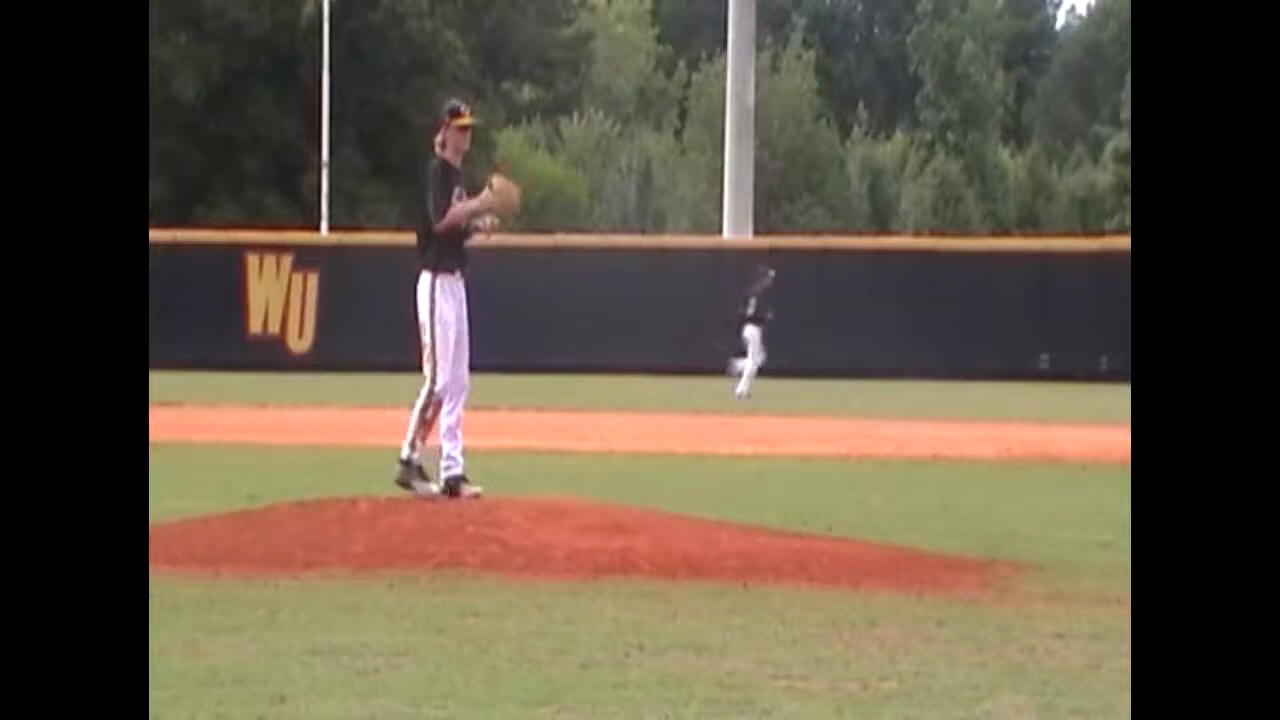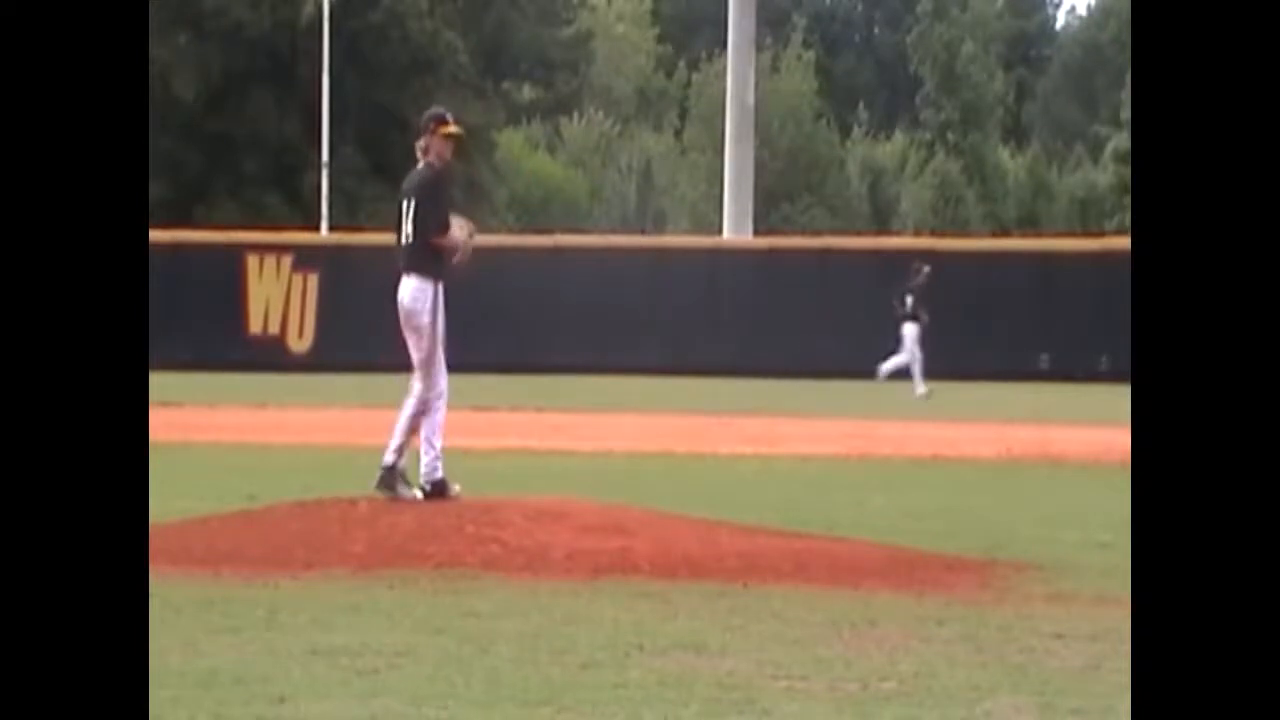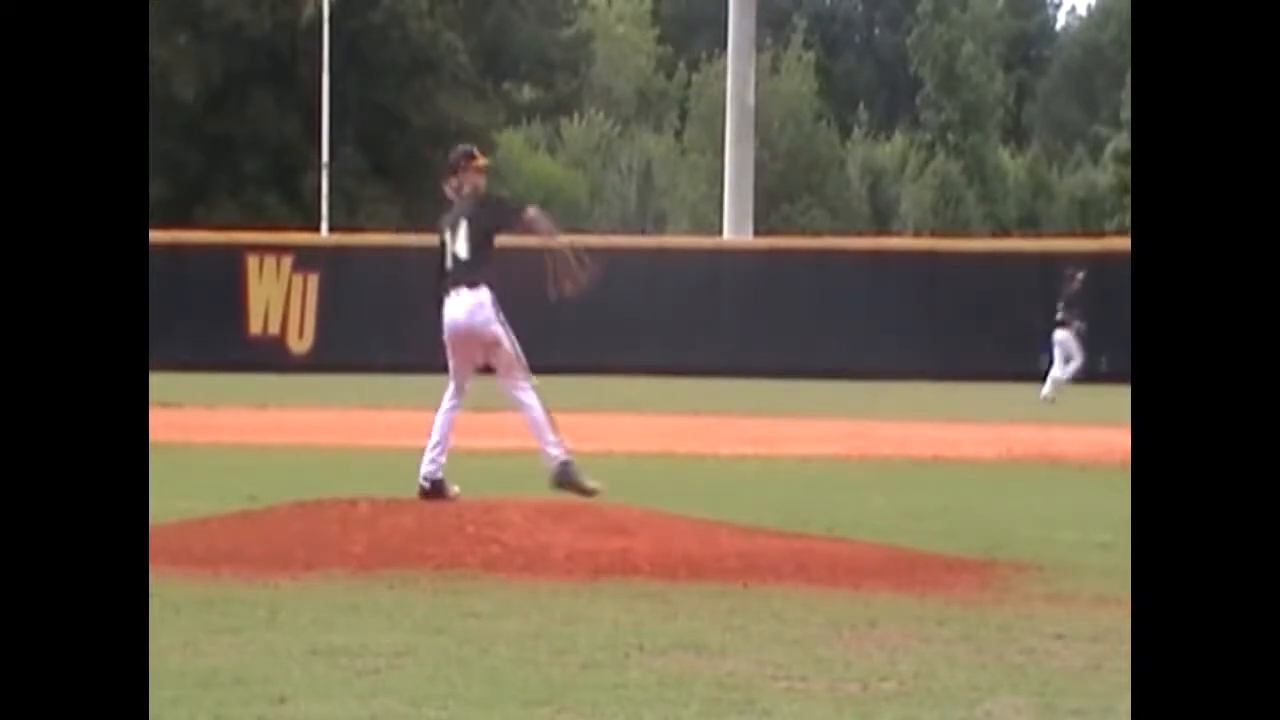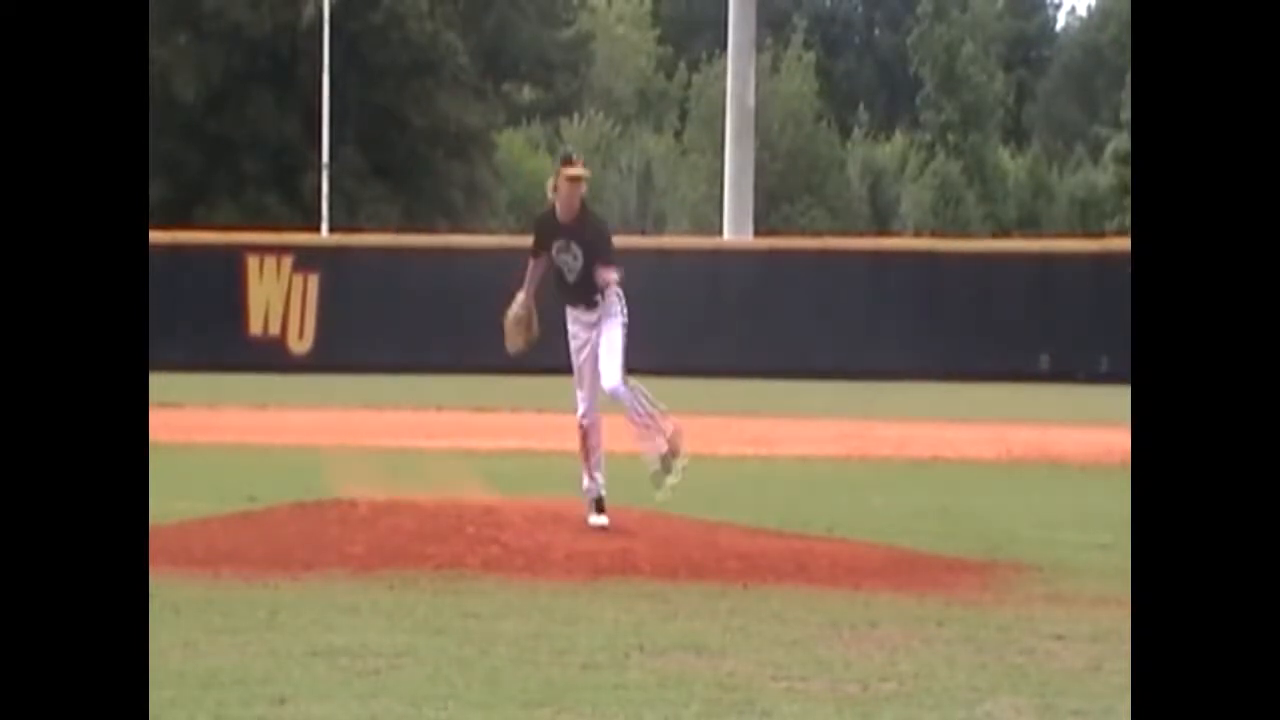
dt=1s
person 1, frame 1
left shoulder: (457, 173)
right shoulder: (437, 170)
right elbow: (439, 220)
left wrist: (478, 221)
right wrist: (477, 203)
left hip: (456, 282)
right hip: (437, 283)
left knee: (458, 381)
right knee: (439, 378)
left ankle: (452, 472)
right ankle: (410, 459)
person 1, frame 2
left shoulder: (412, 180)
right shoulder: (435, 178)
right elbow: (437, 236)
left wrist: (447, 240)
right wrist: (457, 243)
left hip: (407, 286)
right hip: (425, 288)
left knee: (432, 382)
right knee: (428, 384)
left ankle: (431, 475)
right ankle: (392, 467)
person 1, frame 3
left shoulder: (447, 222)
right shoulder: (483, 204)
right elbow: (526, 216)
right wrist: (552, 234)
left hip: (451, 310)
right hip: (478, 304)
left knee: (454, 393)
right knee: (522, 386)
left ankle: (431, 477)
right ankle: (560, 463)
person 1, frame 4
left shoulder: (594, 224)
right shoulder: (544, 221)
left elbow: (613, 267)
left wrist: (612, 277)
right wrist: (526, 294)
left hip: (606, 310)
right hip: (576, 316)
left knee: (613, 384)
right knee: (587, 413)
left ankle: (665, 439)
right ankle: (594, 496)
